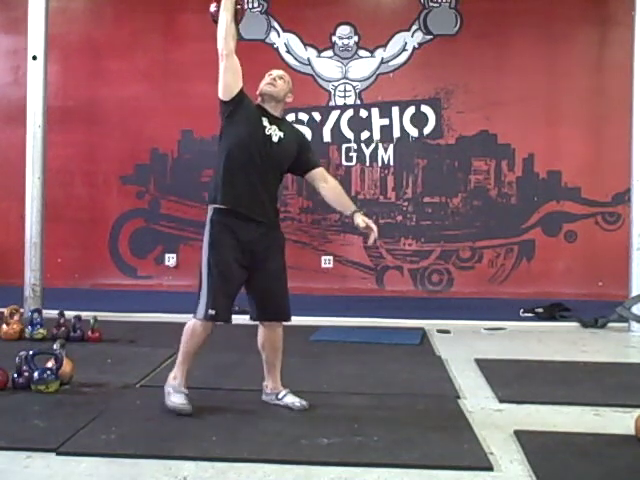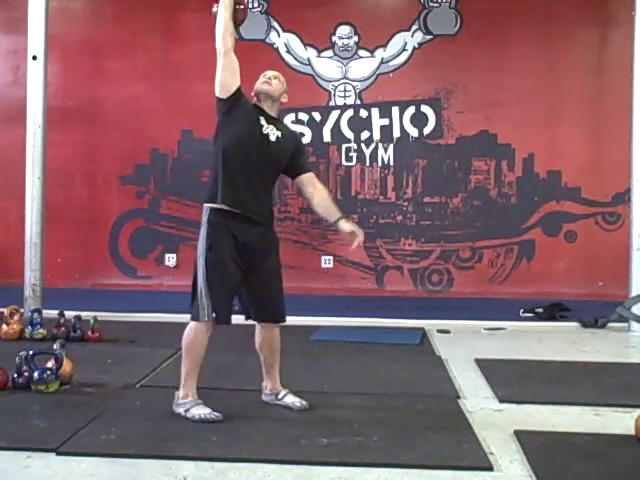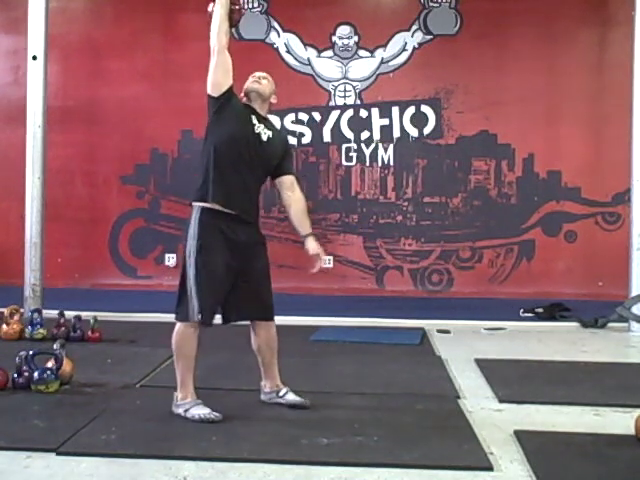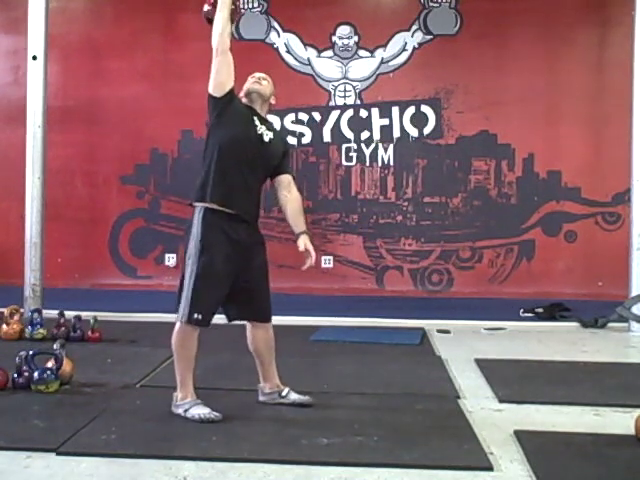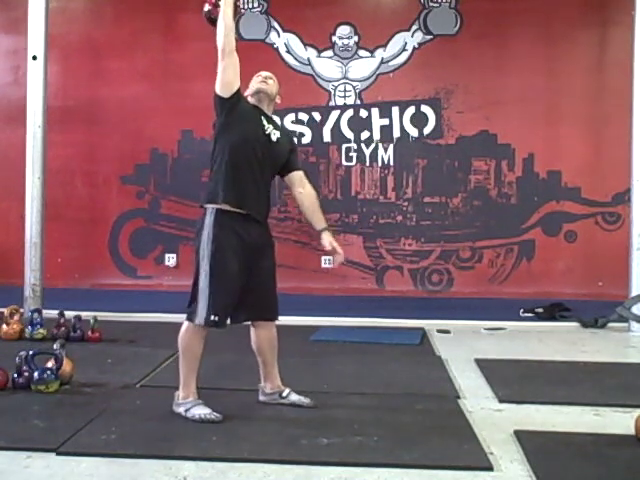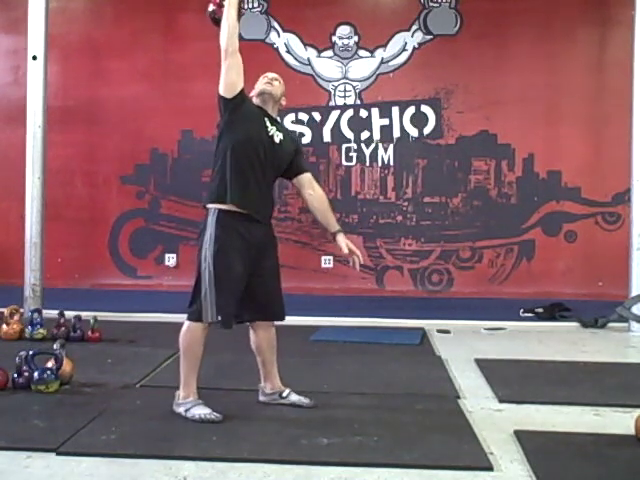
dt=0.2s
person 1, frame 1
left shoulder: (293, 138)
right shoulder: (238, 110)
left elbow: (323, 181)
right elbow: (226, 53)
left wrist: (354, 213)
left hip: (266, 231)
right hip: (225, 225)
left knee: (272, 314)
right knee: (207, 311)
left ankle: (273, 387)
right ankle: (176, 382)
person 1, frame 2
left shoulder: (289, 139)
right shoulder: (235, 108)
left elbow: (311, 186)
right elbow: (225, 51)
left wrist: (339, 221)
left hip: (262, 230)
right hip: (222, 223)
left knee: (270, 315)
right knee: (206, 313)
left ankle: (273, 387)
right ankle: (185, 396)
person 1, frame 3
left shoulder: (278, 141)
right shoulder: (225, 108)
left elbow: (290, 191)
right elbow: (219, 49)
left wrist: (308, 236)
left hip: (249, 230)
right hip: (211, 222)
left knee: (262, 313)
right knee: (193, 313)
left ankle: (272, 385)
right ankle: (184, 397)
person 1, frame 4
left shoulder: (277, 141)
right shoulder: (225, 109)
left elbow: (287, 189)
right elbow: (221, 49)
left wrist: (302, 233)
left hip: (249, 229)
right hip: (212, 222)
left knee: (259, 313)
right knee: (193, 312)
left ankle: (271, 386)
right ankle: (183, 396)
person 1, frame 5
left shoulder: (282, 139)
right shoulder: (233, 109)
left elbow: (300, 186)
right elbow: (226, 51)
left wrist: (323, 230)
left hip: (258, 228)
right hip: (223, 223)
left knee: (263, 313)
right knee: (202, 313)
left ankle: (272, 386)
right ankle: (185, 396)
person 1, frame 6
left shoulder: (287, 141)
right shoulder: (237, 109)
left elbow: (310, 188)
right elbow: (229, 51)
left wrist: (337, 233)
left hip: (261, 229)
right hip: (225, 223)
left knee: (264, 313)
right knee: (203, 312)
left ankle: (271, 387)
right ankle: (186, 396)
